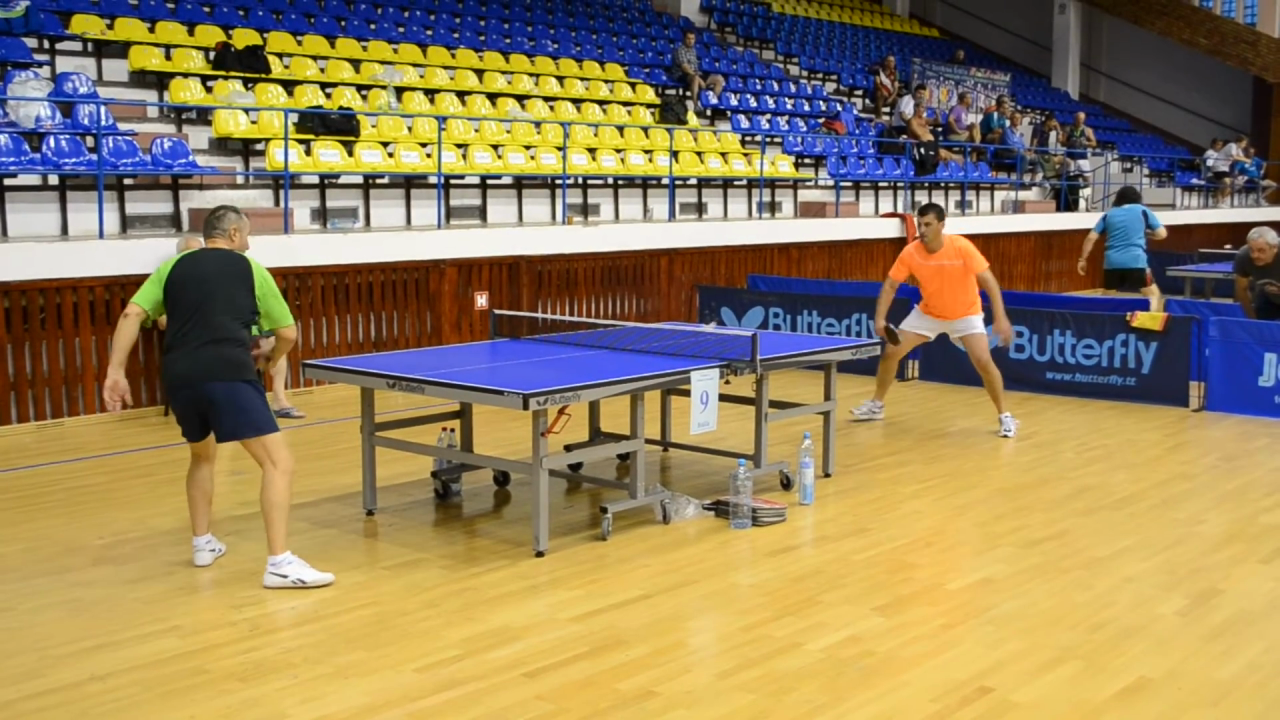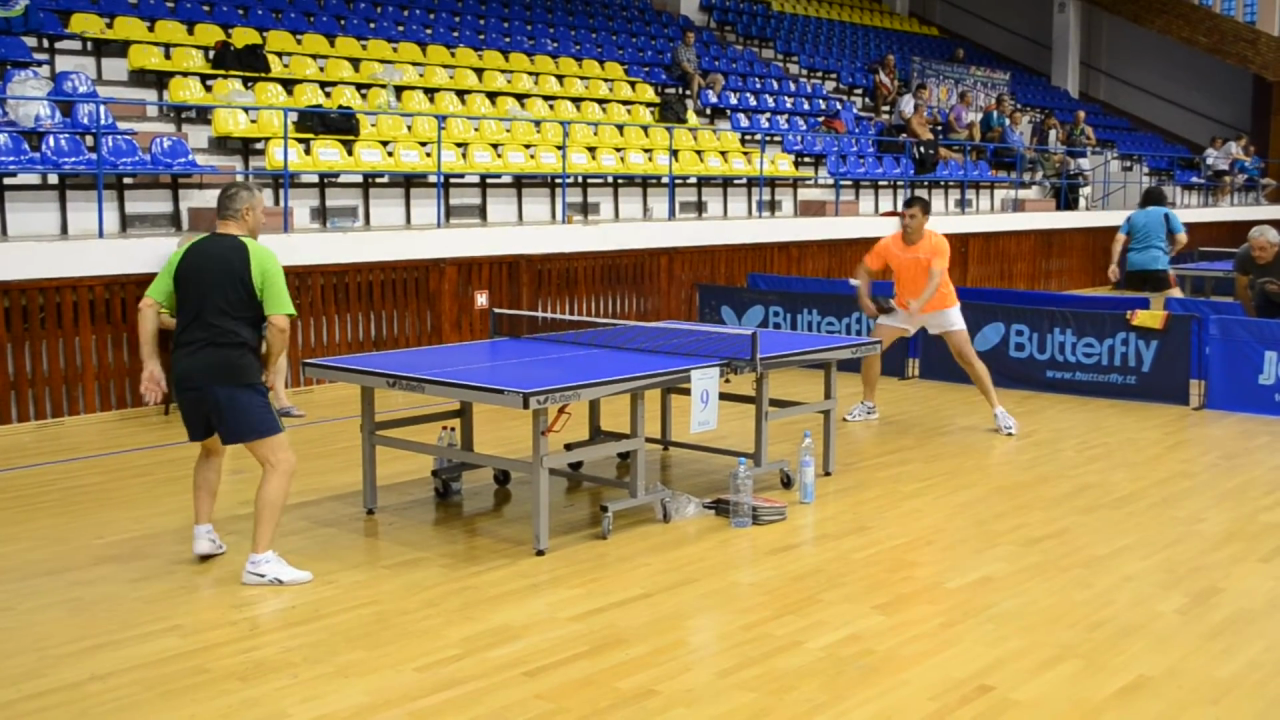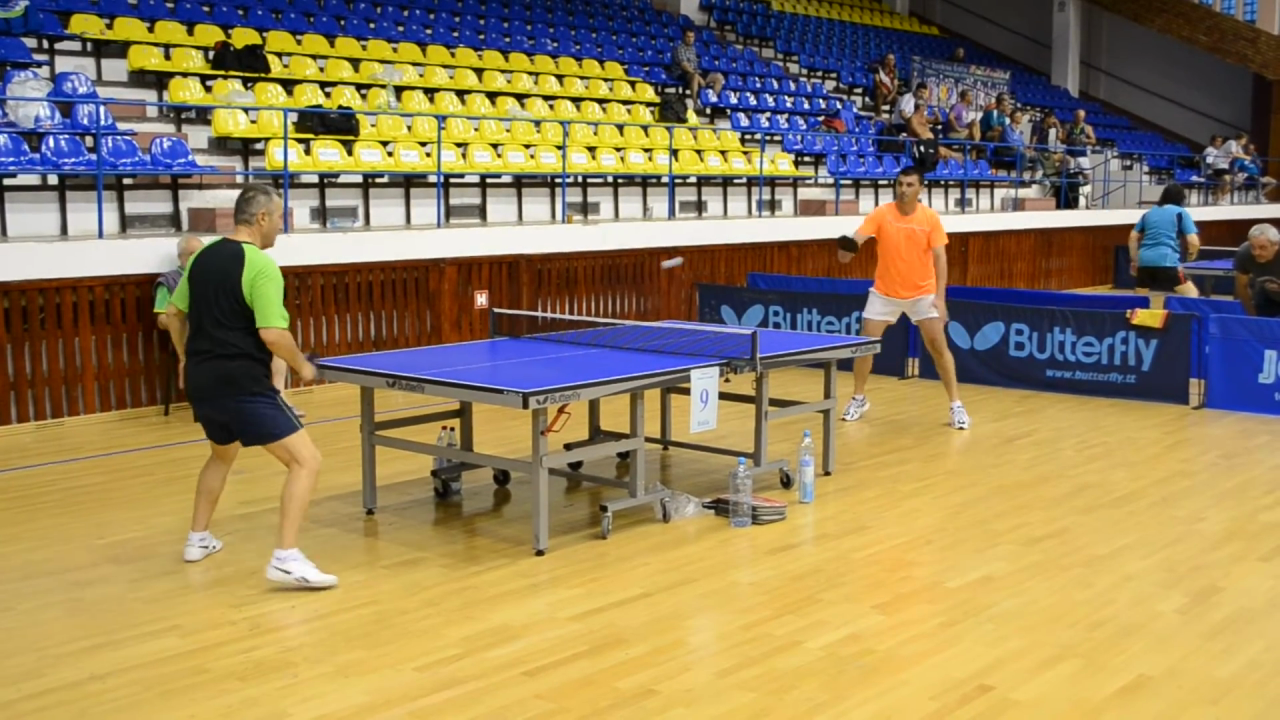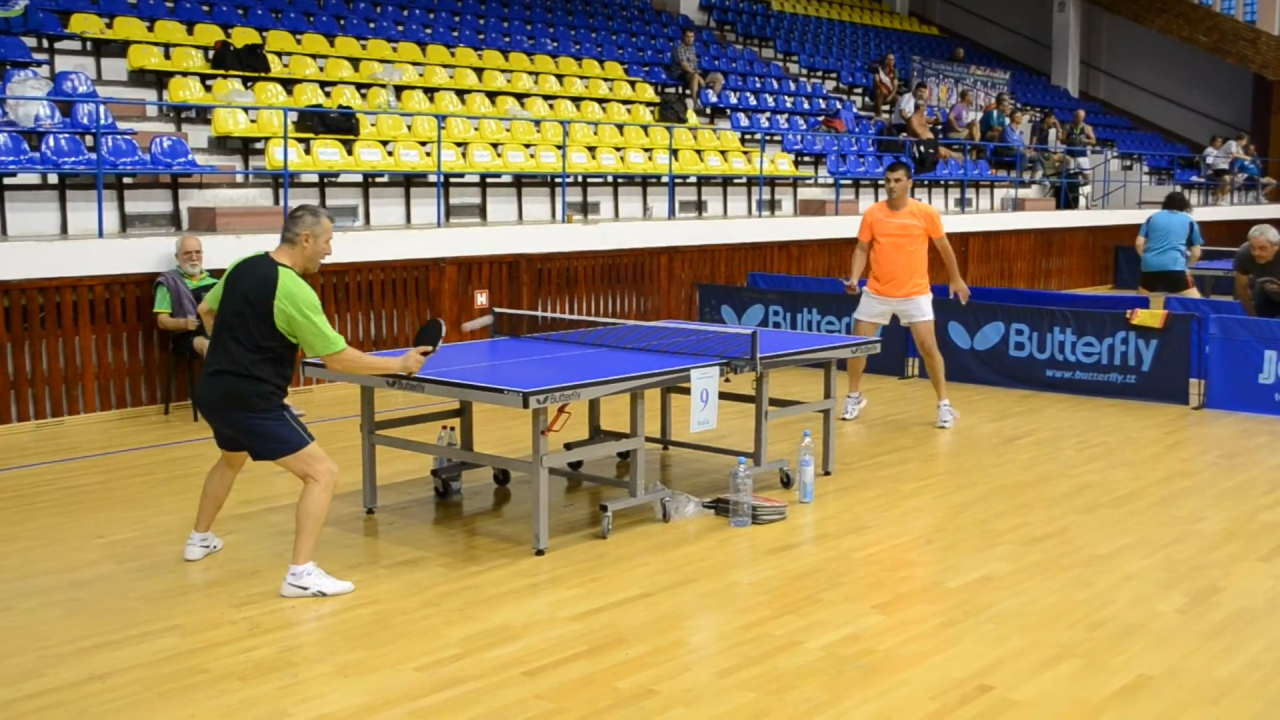
dt=0.3s
person 1, frame 1
left shoulder: (173, 267)
right shoulder: (251, 269)
left elbow: (132, 315)
right elbow: (288, 335)
left wrist: (115, 372)
right wrist: (267, 360)
left hip: (180, 378)
right hip: (229, 376)
left knee: (202, 456)
right knee: (278, 463)
left ankle: (203, 543)
right ankle: (279, 561)
person 1, frame 2
left shoulder: (186, 253)
right shoulder: (259, 256)
left elbow: (148, 307)
right elbow: (280, 325)
left wrist: (151, 364)
right wrist: (270, 368)
left hip: (187, 374)
right hip: (234, 375)
left knee: (211, 451)
right knee: (280, 462)
left ankle: (204, 534)
right ankle: (260, 561)
person 1, frame 3
left shoulder: (203, 257)
right shoulder: (260, 265)
left elbow: (176, 313)
right elbow: (272, 334)
left wrist: (188, 357)
right wrist: (300, 364)
left hip: (202, 384)
right hip: (241, 385)
left knee: (223, 455)
right knee: (306, 461)
left ankle: (199, 538)
right ankle: (286, 558)
person 1, frame 4
left shoulder: (243, 267)
right shoulder: (295, 292)
left elbow: (207, 310)
right elbow: (337, 356)
right wrist: (398, 363)
left hip: (212, 393)
right hip: (252, 402)
left knee: (230, 460)
right knee: (322, 475)
left ankle: (199, 539)
right ankle: (300, 573)
person 2, frame 1
left shoulder: (962, 247)
right shoulder: (910, 253)
left elbow: (988, 280)
right elbow: (890, 285)
left wrist: (1000, 317)
right wrist: (879, 318)
left hip: (965, 314)
right hip: (928, 314)
left knee: (983, 361)
right knee: (890, 353)
left ankle: (1004, 416)
right ankle: (876, 404)
person 2, frame 2
left shoulder: (938, 243)
right shoulder: (888, 245)
left elbow: (935, 279)
right elbow: (863, 270)
left wrist: (919, 303)
right wrist: (864, 298)
left hip: (942, 307)
right hip: (903, 308)
left knee: (967, 356)
left ankle: (998, 411)
right ankle: (868, 405)
person 2, frame 3
left shoulder: (931, 219)
right shoulder: (881, 214)
left elbow: (939, 258)
right elbow: (857, 238)
left wrist: (940, 296)
right wrist: (846, 251)
left hip: (923, 293)
right hip: (885, 292)
left knee: (938, 346)
left ankle: (955, 404)
right ankle: (858, 399)
person 2, frame 4
left shoulder: (925, 213)
right shoulder: (872, 213)
left elbow: (943, 246)
right elbow: (862, 249)
left wrist: (956, 279)
right wrist: (854, 278)
left hip: (915, 293)
right hip: (877, 293)
left knee: (928, 348)
left ankle: (943, 403)
right ankle: (854, 397)
